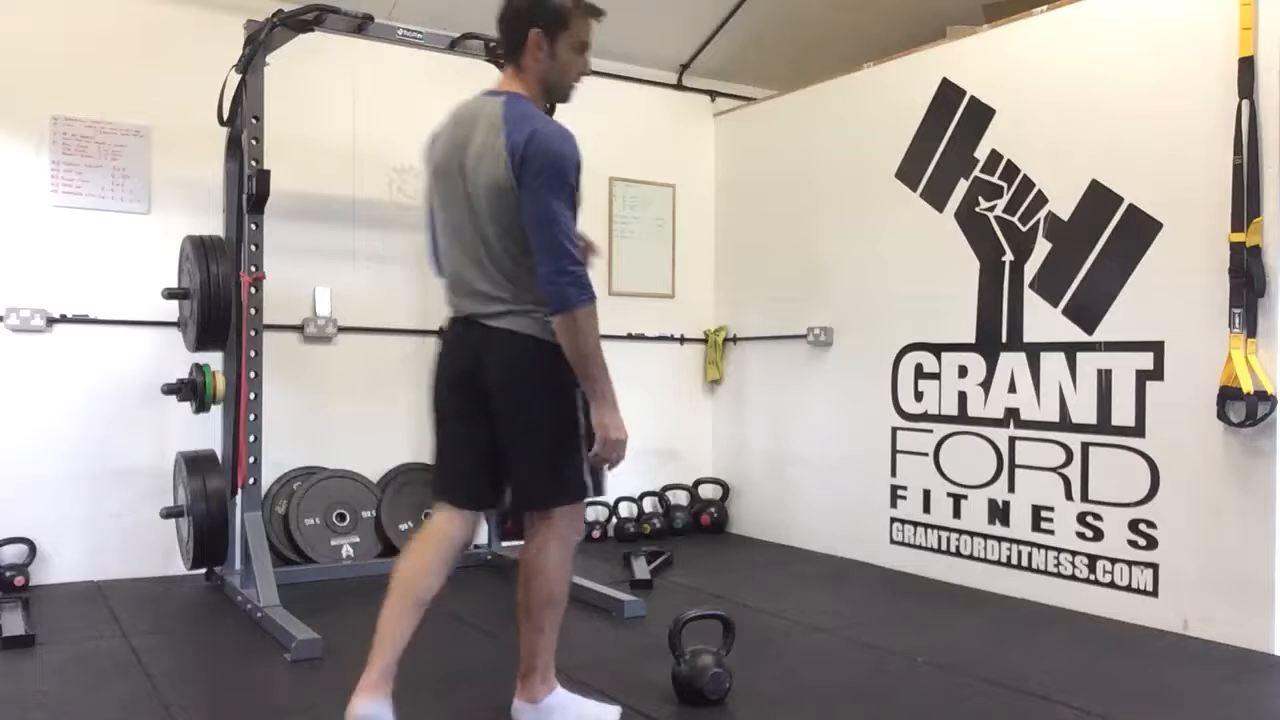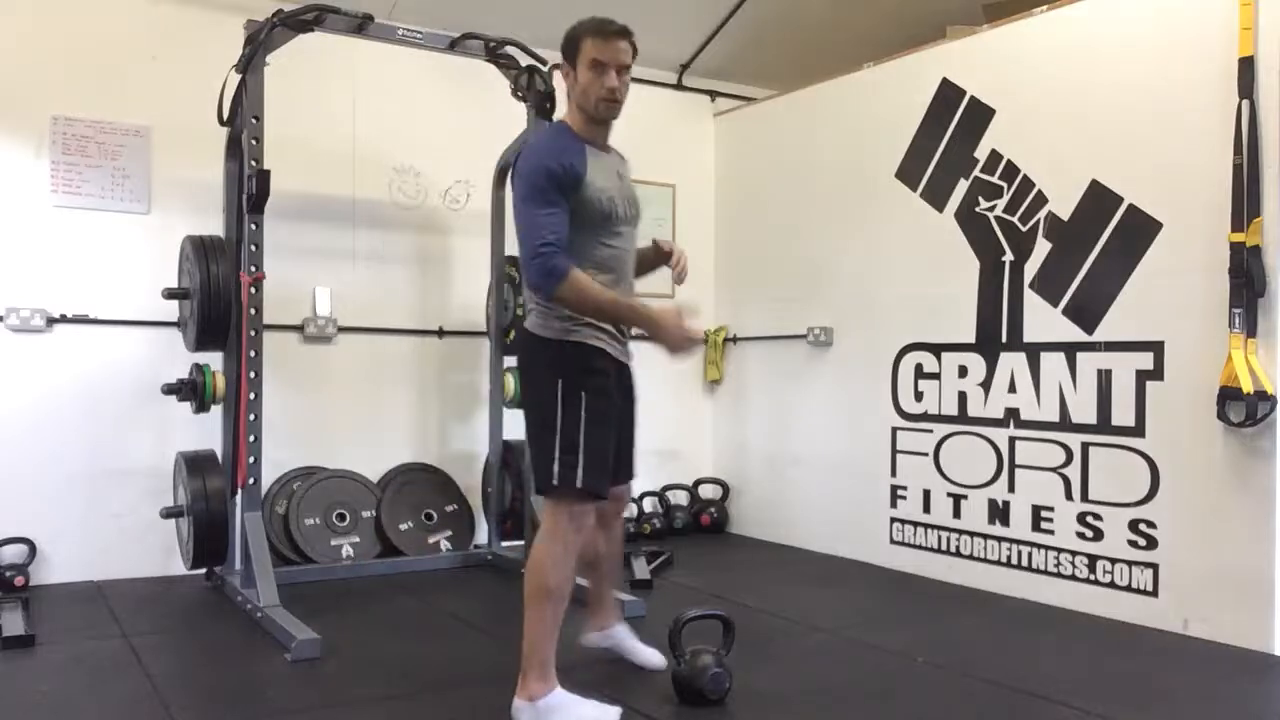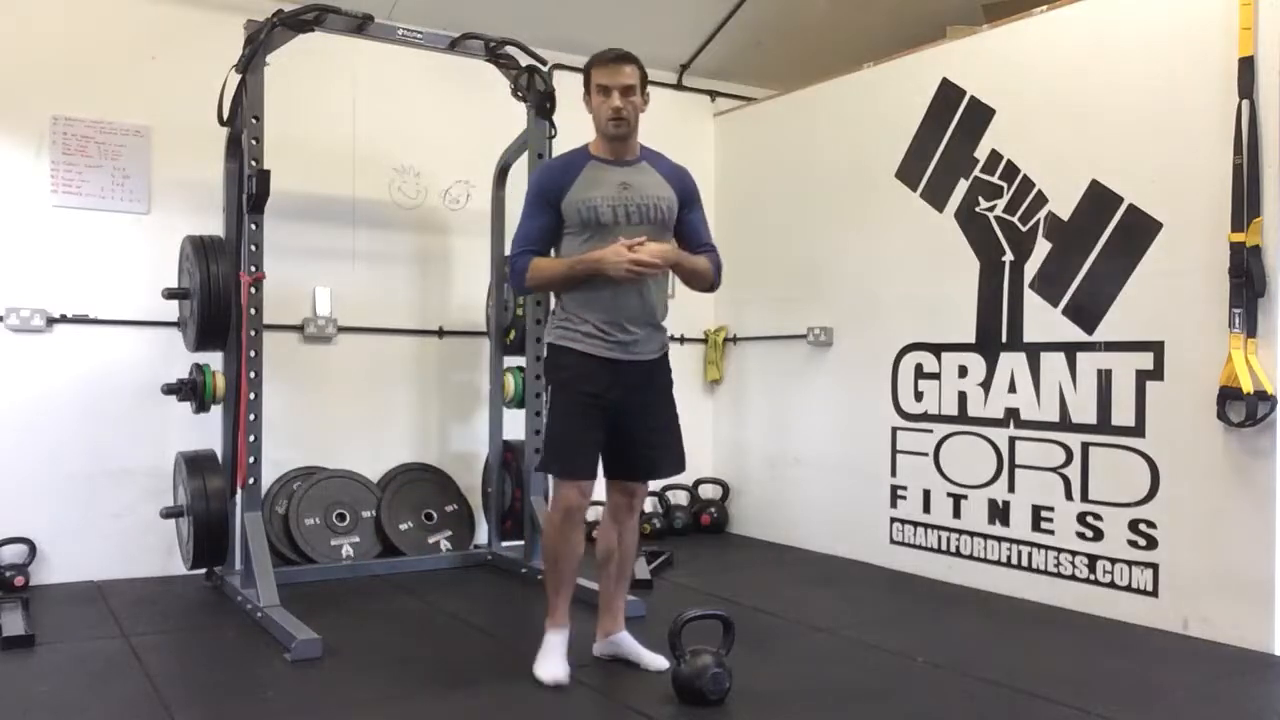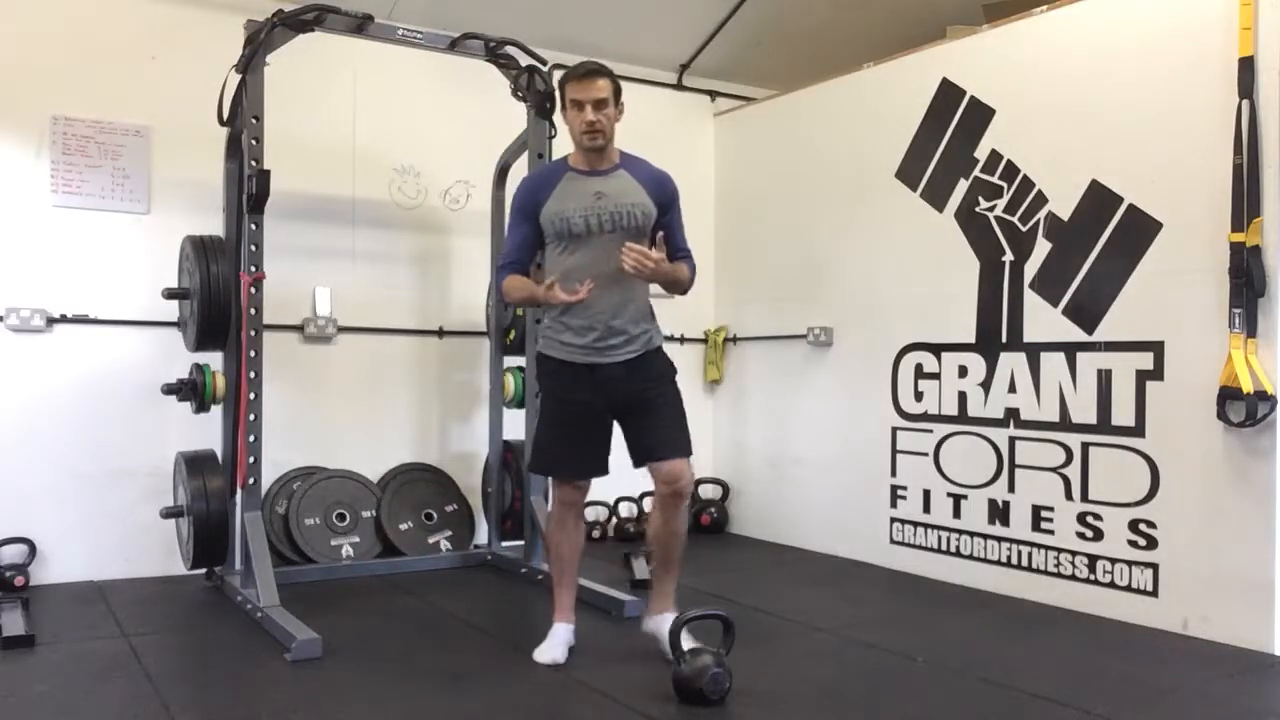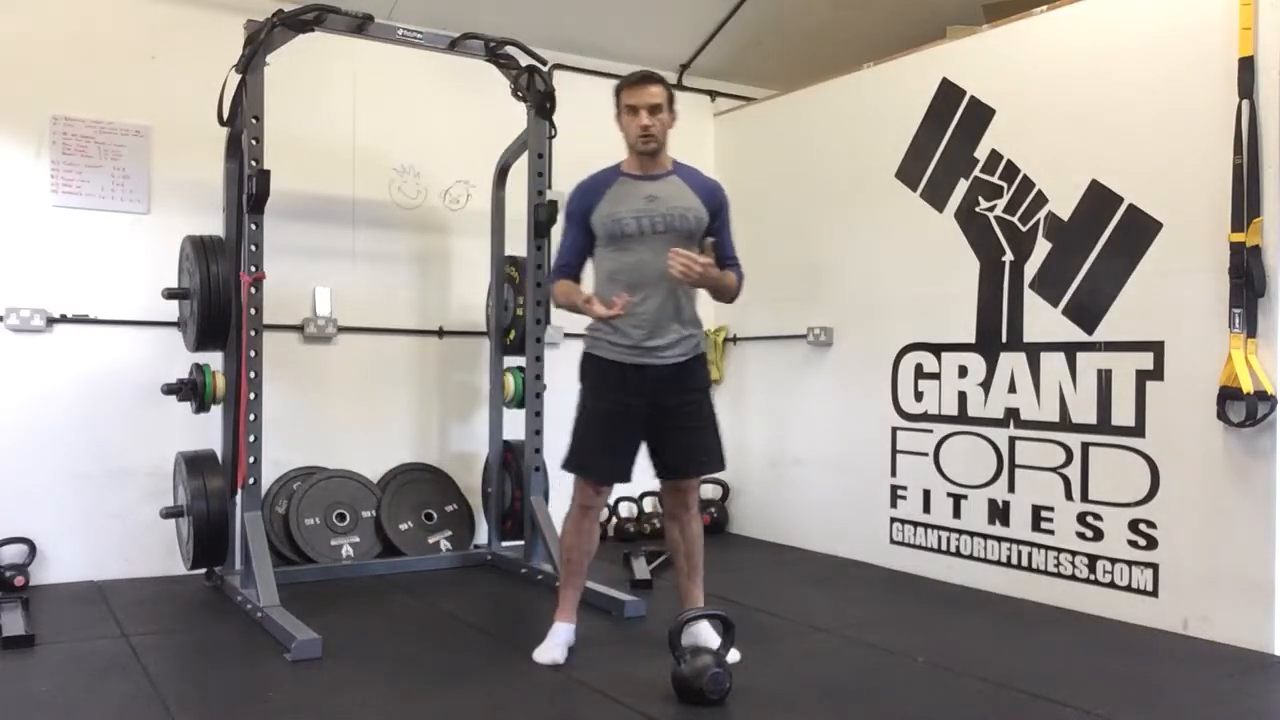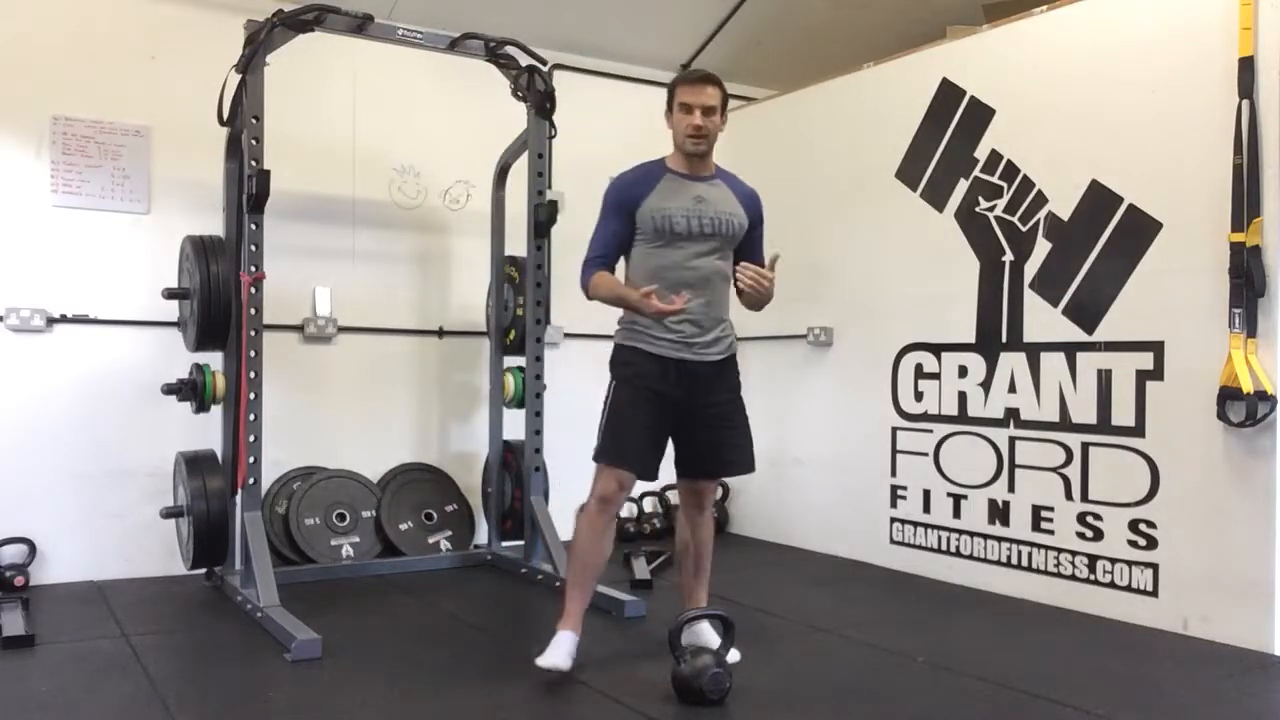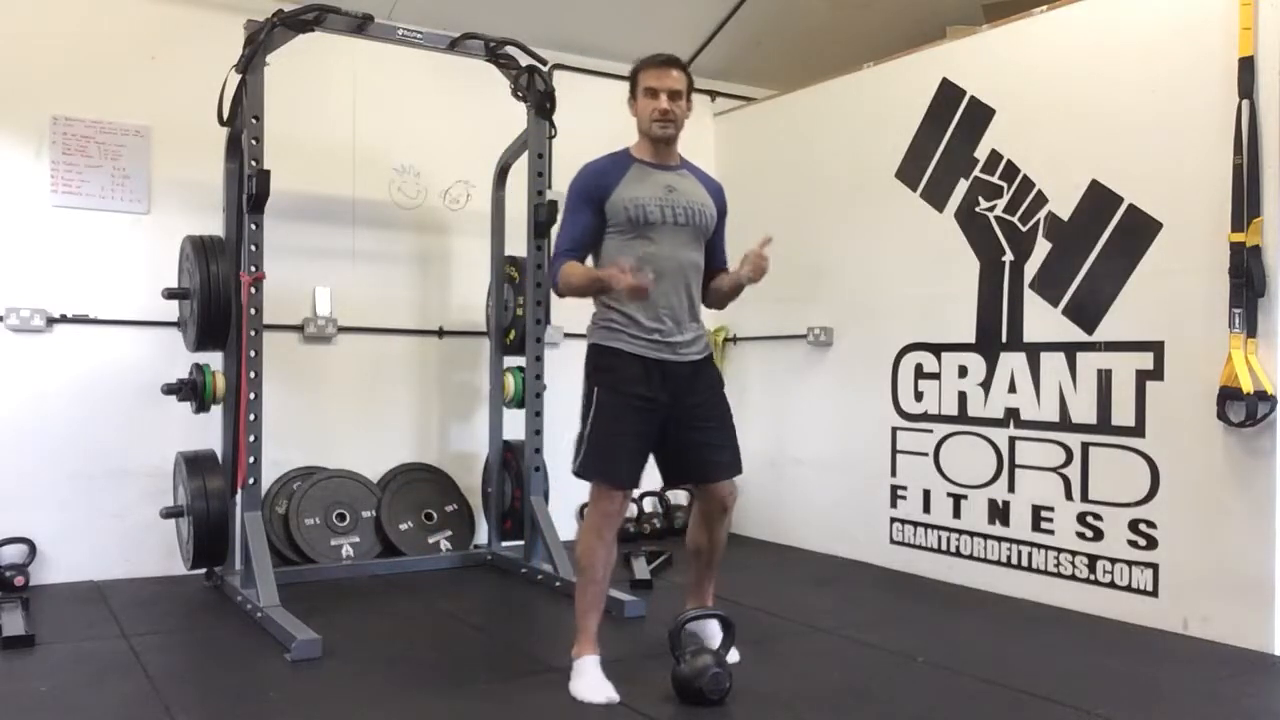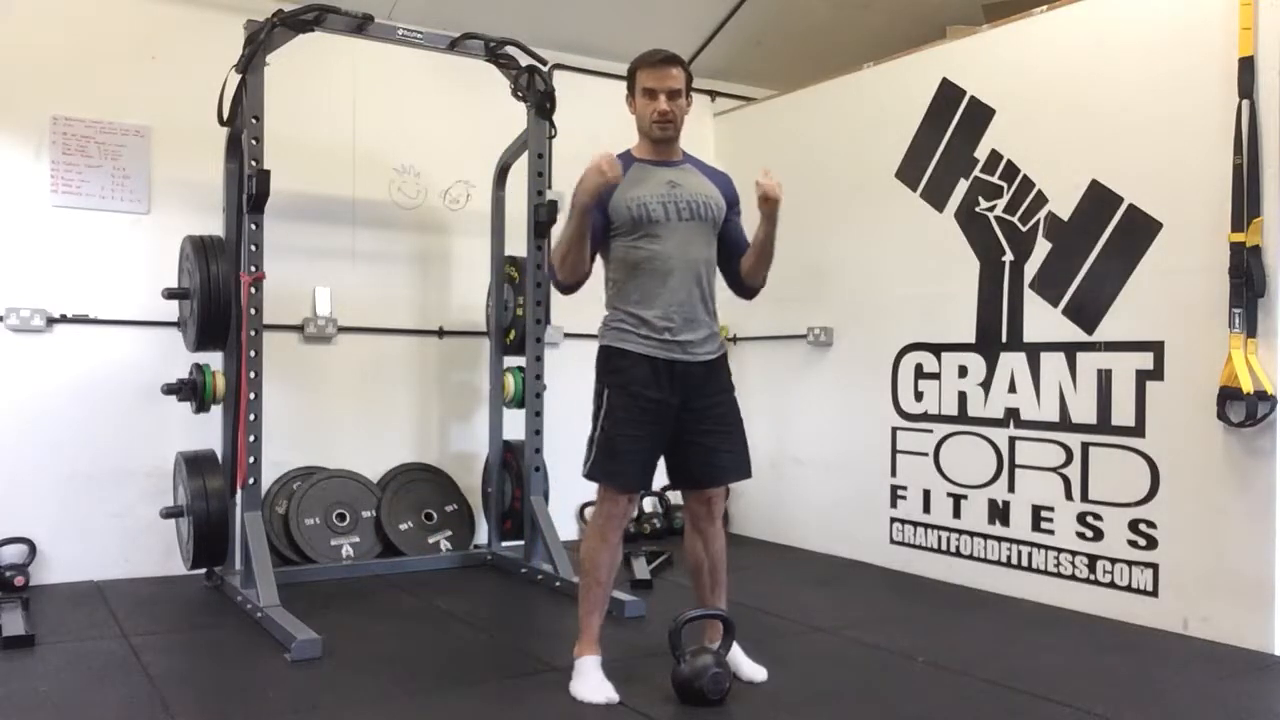
dt=0.4s
person 1, frame 1
left shoulder: (450, 131)
right shoulder: (544, 139)
right elbow: (563, 285)
right wrist: (602, 402)
left hip: (465, 347)
right hip: (533, 355)
left knee: (453, 517)
right knee: (556, 521)
person 1, frame 2
left shoulder: (611, 160)
right shoulder: (548, 155)
right elbow: (548, 270)
left wrist: (652, 255)
right wrist: (652, 319)
left hip: (595, 351)
right hip: (568, 351)
left knee: (612, 499)
right knee: (570, 511)
left ankle: (604, 622)
person 1, frame 3
left shoulder: (674, 180)
right shoulder: (556, 177)
left elbow: (710, 273)
right elbow: (521, 271)
left wrist: (671, 257)
right wrist: (594, 261)
left hip: (647, 362)
right hip: (579, 358)
left knee: (628, 498)
right knee: (570, 498)
left ankle: (611, 629)
right ankle: (556, 628)
person 1, frame 4
left shoulder: (655, 184)
right shoulder: (537, 189)
left elbow: (686, 274)
right elbow: (507, 278)
left wrist: (663, 270)
right wrist: (543, 294)
left hip: (640, 358)
right hip: (568, 364)
left knee: (677, 481)
right knee: (568, 495)
left ankle: (662, 610)
right ankle: (563, 621)
person 1, frame 5
left shoulder: (705, 192)
right shoulder: (590, 195)
left elbow: (732, 285)
right elbow: (560, 277)
left wrist: (708, 275)
right wrist: (582, 301)
left hip: (681, 365)
right hip: (612, 365)
left knee: (684, 496)
right knee: (588, 496)
left ankle: (695, 620)
right ankle: (564, 622)
person 1, frame 6
left shoulder: (744, 200)
right shoulder: (632, 187)
left elbow: (756, 294)
right elbow: (593, 273)
left wrist: (761, 287)
right wrist: (634, 299)
left hip: (714, 366)
right hip: (644, 358)
left knee: (699, 496)
right knee: (609, 490)
left ankle: (697, 621)
right ankle: (568, 628)
person 1, frame 7
left shoulder: (709, 191)
right shoulder: (600, 178)
right elbow: (561, 272)
left wrist: (740, 278)
right wrist: (604, 279)
left hip: (692, 362)
right hip: (622, 359)
left knee: (719, 495)
right knee: (608, 503)
left ankle: (699, 614)
right ankle: (585, 653)
person 1, frame 8
left shoulder: (717, 184)
right shoulder: (608, 180)
left elbow: (746, 284)
right elbow: (565, 278)
left wrist: (769, 220)
right wrist: (583, 202)
left hip: (705, 363)
right hip: (632, 361)
left knee: (708, 506)
right knee: (614, 505)
left ankle: (715, 641)
right ankle: (588, 655)
